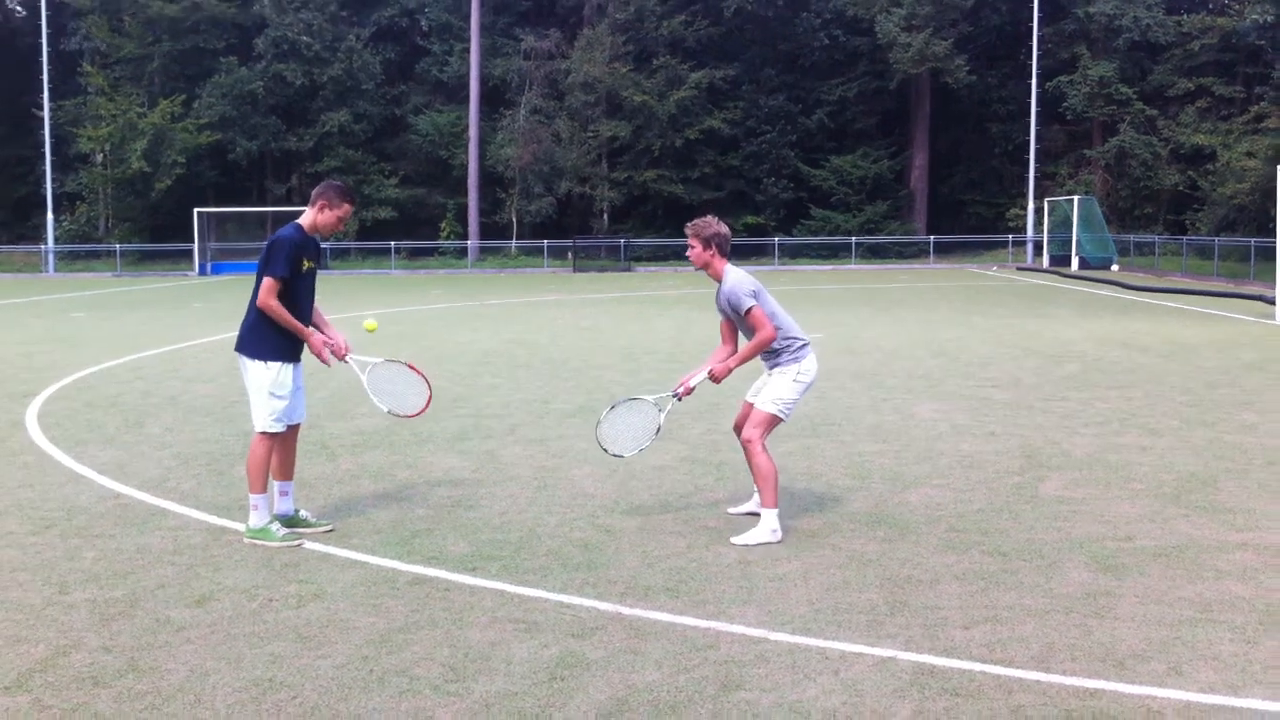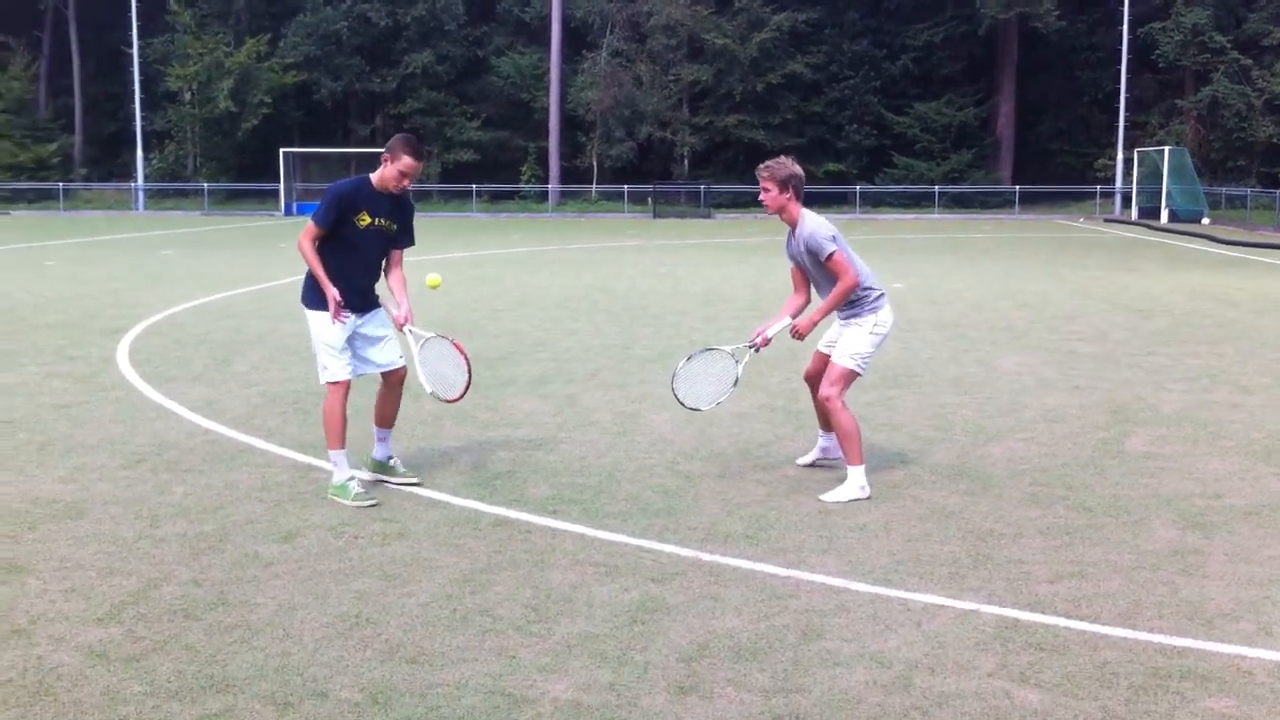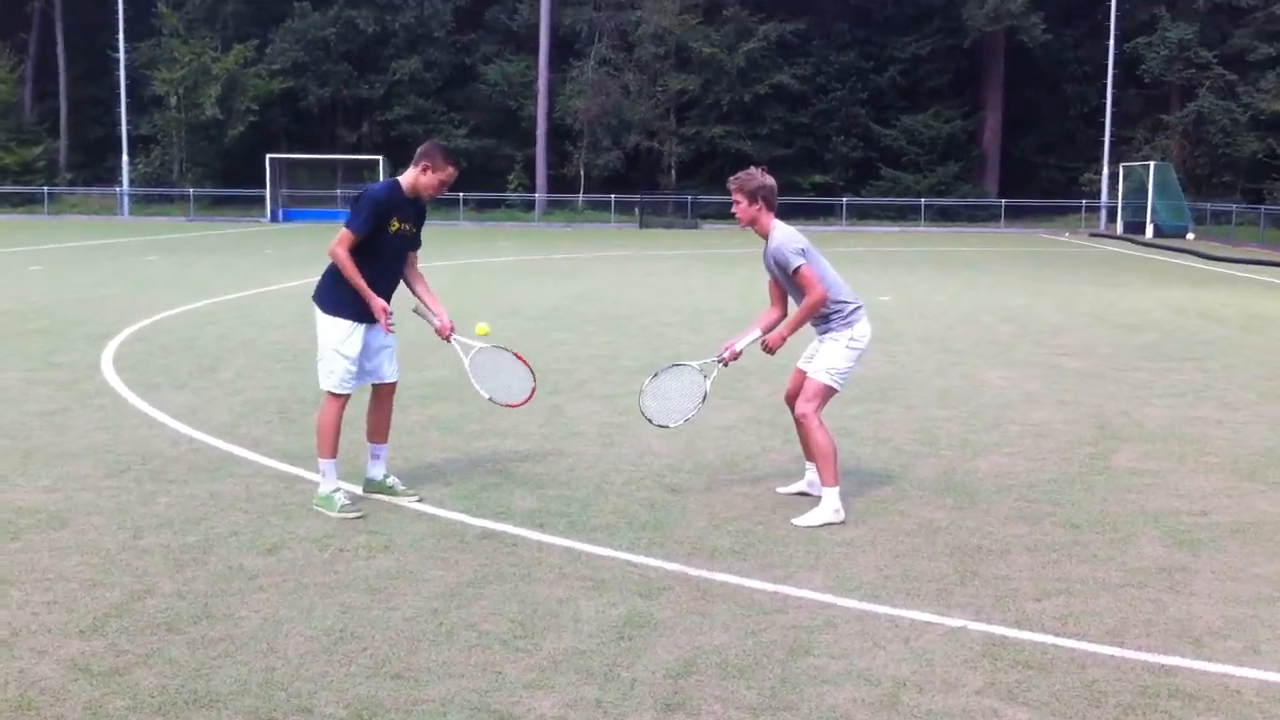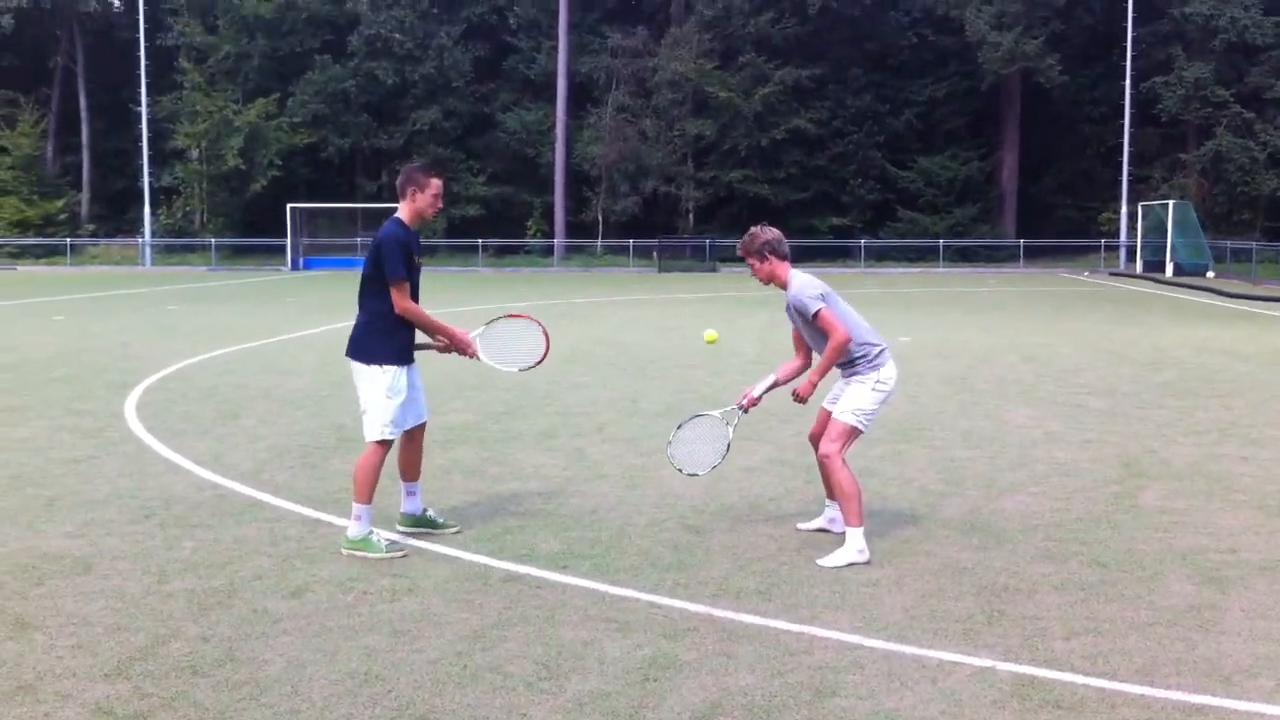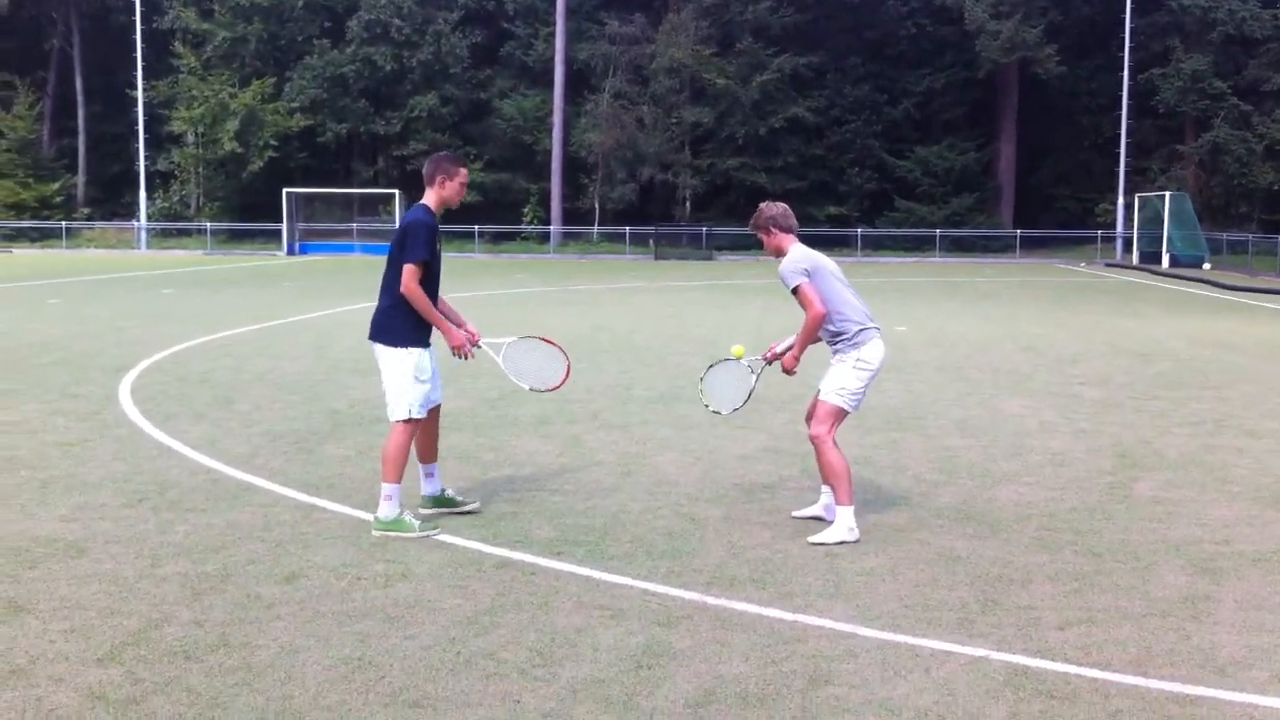
dt=1s
person 1, frame 1
left shoulder: (312, 246)
right shoulder: (286, 240)
right elbow: (266, 300)
left wrist: (330, 333)
right wrist: (308, 336)
left hip: (286, 353)
right hip: (265, 352)
left knee: (289, 429)
right knee: (268, 431)
left ankle: (285, 511)
right ankle: (257, 522)
person 1, frame 2
left shoulder: (402, 207)
right shoulder: (345, 193)
left elbow: (394, 265)
right elbow: (306, 240)
left wrist: (403, 304)
right wrist: (328, 287)
left hip: (367, 304)
right hip: (327, 303)
left knee: (396, 372)
right knee: (339, 383)
left ankle: (381, 456)
right ankle: (340, 477)
person 1, frame 3
left shoulder: (416, 210)
right shoulder: (378, 198)
left elbow: (410, 268)
right elbow: (338, 250)
left wrist: (438, 311)
right wrist: (371, 298)
left hip: (375, 313)
right hip: (342, 308)
left knee: (385, 386)
right knee: (338, 393)
left ankle: (376, 475)
right ankle: (327, 488)
person 1, frame 4
left shoulder: (409, 236)
right shoulder: (392, 237)
right elbow: (402, 305)
left wrist: (437, 337)
right wrist: (451, 334)
left hip: (399, 354)
right hip: (378, 355)
left knee: (415, 428)
right knee: (380, 440)
left ankle: (412, 511)
right ankle: (358, 532)
person 1, frame 5
left shoulder: (425, 222)
right shoulder: (420, 222)
right elbow: (409, 287)
left wrist: (461, 322)
right wrist: (448, 331)
left hip: (413, 337)
right hip: (400, 337)
left knee: (429, 412)
right knee: (406, 420)
left ankle: (432, 493)
right ankle: (388, 512)
person 2, frame 1
left shoulder: (735, 285)
right shoulder: (723, 291)
left elbow: (767, 334)
right elbow: (728, 346)
left wrist: (729, 367)
right wrist: (694, 377)
left hip: (794, 363)
right hip: (780, 364)
left knee: (753, 437)
right knee: (742, 427)
left ankle: (770, 524)
right ankle: (762, 498)
person 2, frame 2
left shoulder: (813, 230)
right shoulder: (793, 240)
left elbow: (850, 280)
right elbow: (801, 294)
left wrist: (813, 319)
right wrist: (771, 327)
left hip: (868, 315)
right hip: (849, 316)
left knee: (830, 393)
right knee: (813, 377)
left ankle: (857, 481)
right ankle: (828, 444)
person 2, frame 3
left shoulder: (782, 243)
right shoulder: (771, 248)
left elbow: (818, 294)
right elbow: (778, 309)
left wrist: (783, 334)
right wrist: (741, 341)
left hip: (846, 328)
right hip: (831, 330)
left knee: (807, 411)
right knee: (794, 397)
left ankle: (831, 504)
right ankle: (814, 478)
person 2, frame 4
left shoulder: (801, 290)
right shoulder: (793, 299)
left elbow: (842, 336)
right elbow: (802, 360)
left wrist: (812, 381)
right wrist: (761, 388)
left hip: (871, 372)
right hip: (856, 372)
left knee: (830, 451)
right knee: (818, 438)
left ankle: (856, 543)
right ankle: (834, 514)
person 2, frame 5
left shoulder: (790, 264)
right shoulder: (812, 258)
left elbow: (818, 312)
left wrist: (795, 354)
right wrist: (788, 346)
left hip: (856, 351)
right hip: (861, 346)
left knee: (820, 432)
right knee: (815, 420)
left ankle: (845, 523)
right ankle: (829, 502)
